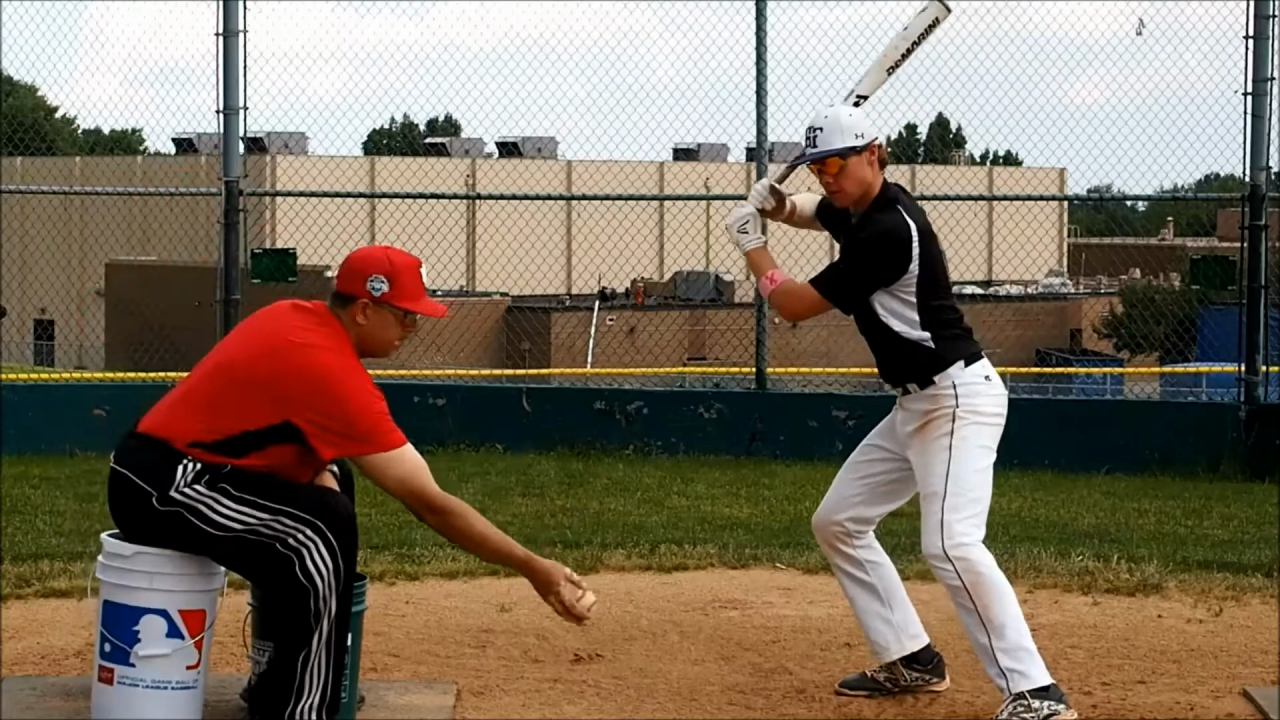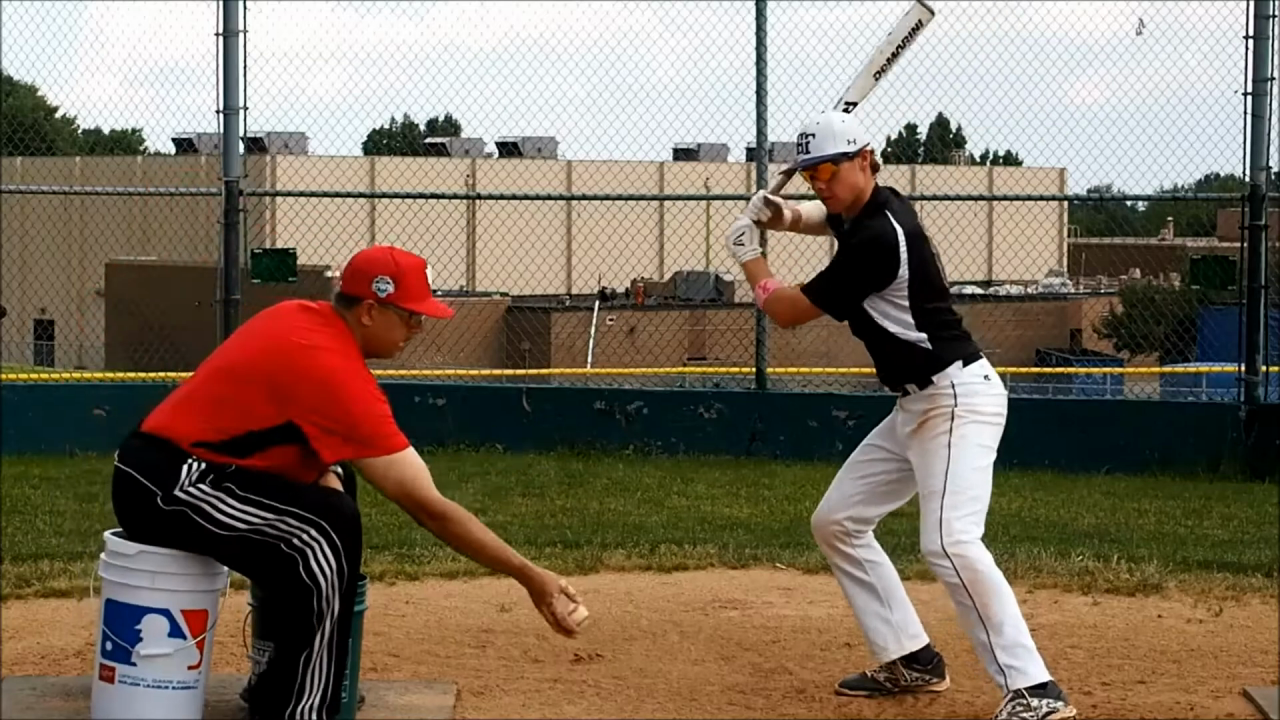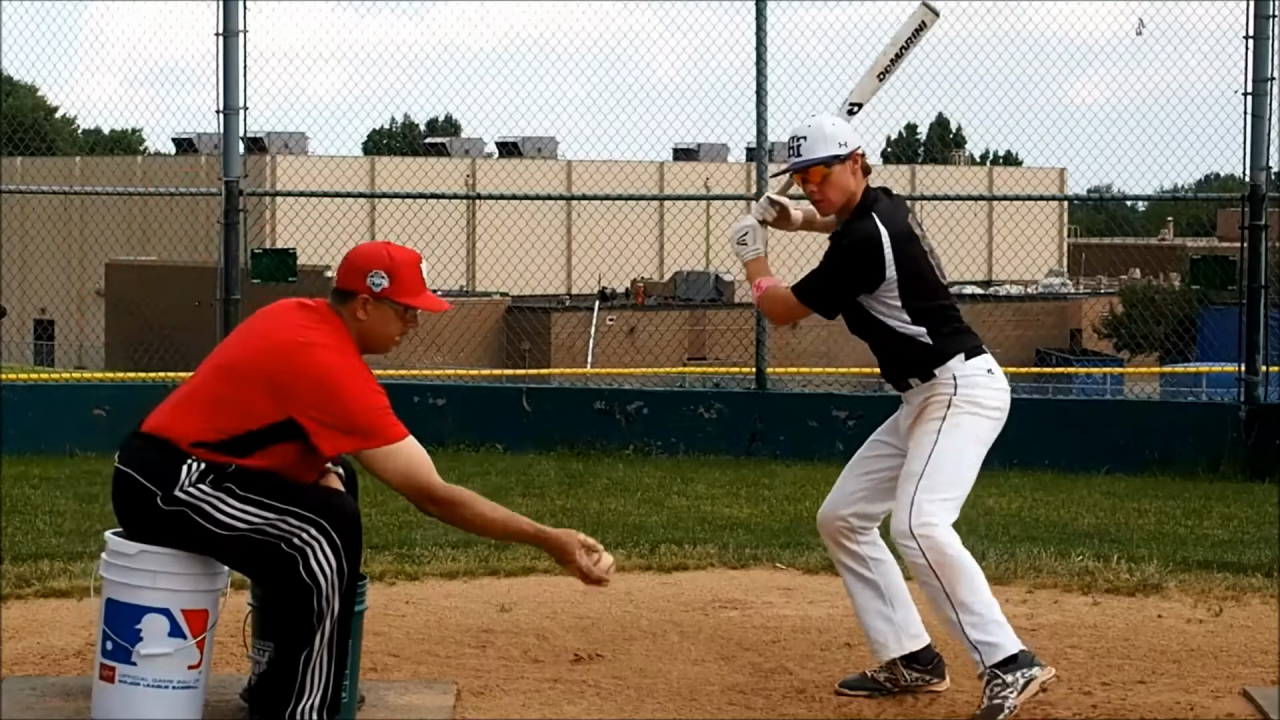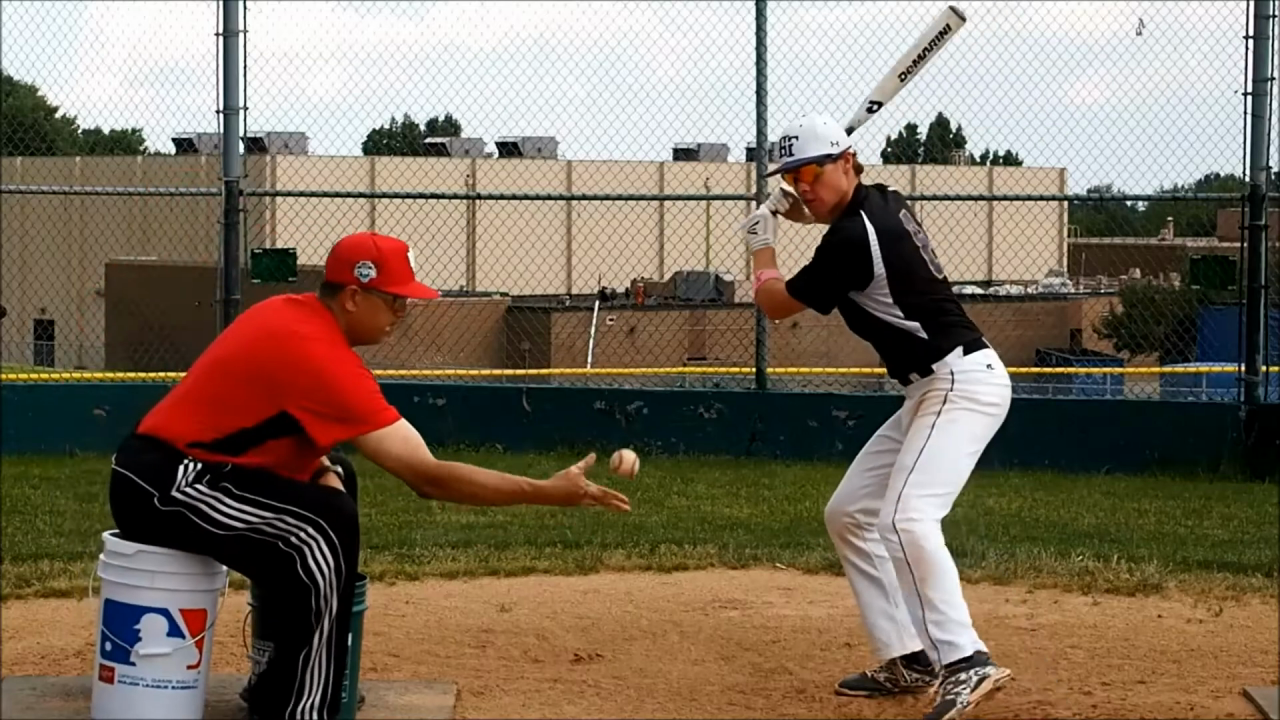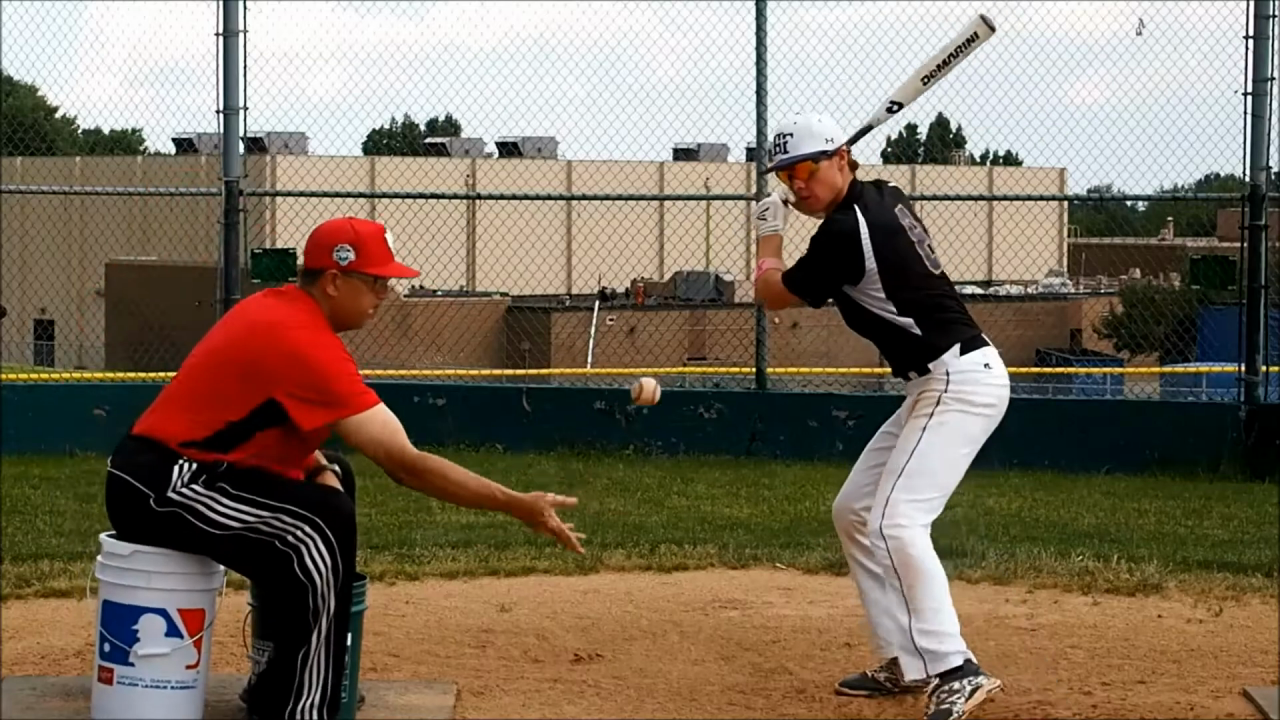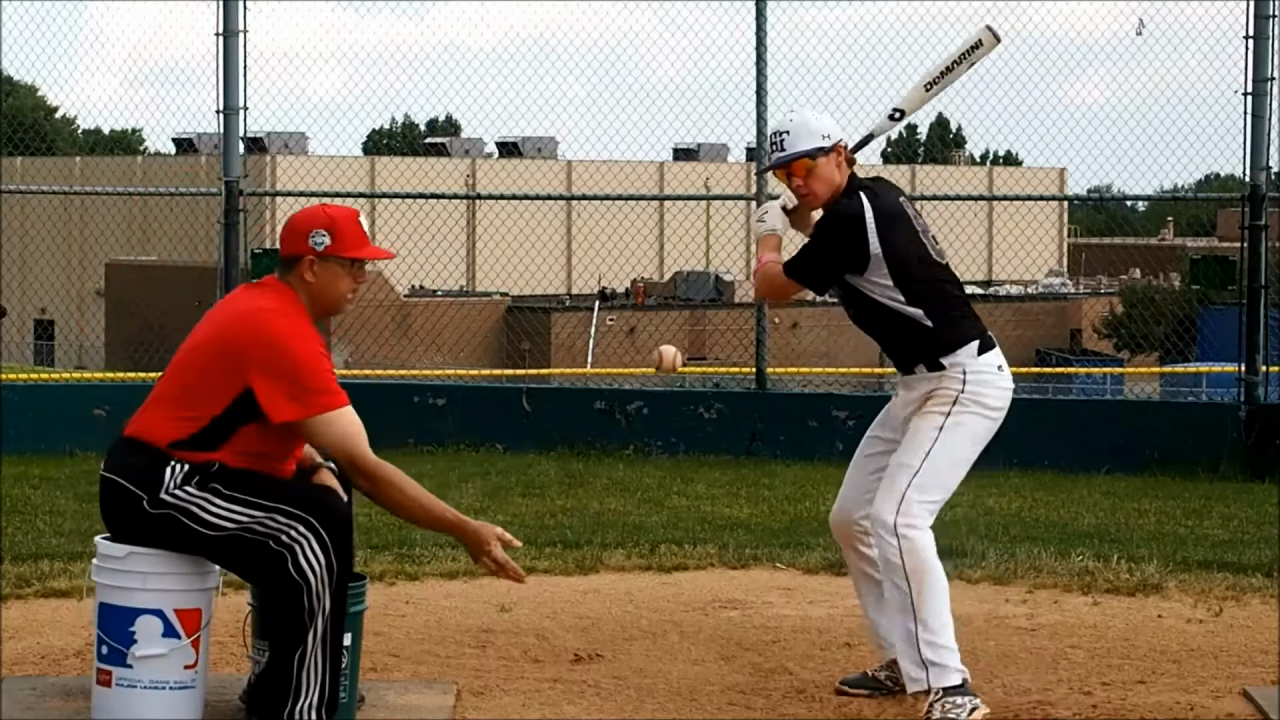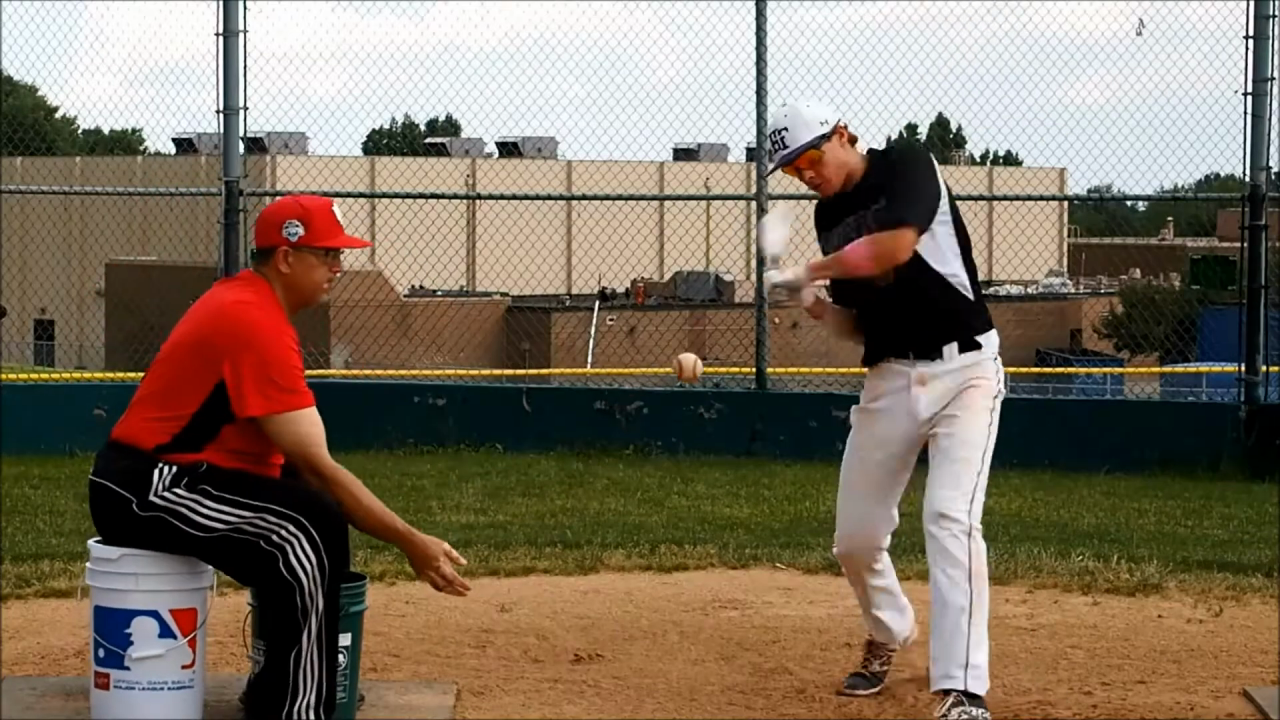
dt=0.1s
person 1, frame 1
left shoulder: (889, 230)
right shoulder: (866, 206)
left elbow: (795, 305)
right elbow: (812, 210)
left wrist: (751, 243)
right wrist: (776, 205)
left hip: (958, 396)
right hip: (917, 403)
left knee: (950, 543)
right knee: (837, 521)
right ankle: (912, 659)
person 1, frame 2
left shoulder: (879, 236)
right shoulder: (865, 210)
left elbow: (787, 312)
right elbow: (824, 218)
left wrist: (747, 253)
right wrist: (778, 215)
left hip: (957, 397)
right hip: (917, 404)
left knee: (949, 541)
right knee: (836, 522)
right ankle: (911, 658)
person 1, frame 3
left shoulder: (864, 240)
right shoulder: (873, 209)
left elbow: (779, 311)
right elbow: (833, 219)
left wrist: (751, 252)
right wrist: (784, 214)
left hip: (962, 389)
right hip: (928, 397)
left knee: (918, 523)
right knee: (841, 518)
left ankle: (1008, 662)
right ankle: (911, 658)
person 1, frame 4
left shoulder: (854, 237)
right shoulder: (878, 199)
left elbow: (776, 304)
left wrist: (760, 243)
right wrist: (788, 208)
left hip: (961, 384)
right hip: (933, 389)
left knee: (903, 517)
right knee: (847, 513)
left ankle: (964, 661)
right ankle: (909, 658)
person 1, frame 5
left shoulder: (847, 229)
right shoulder: (876, 196)
left elbow: (771, 294)
left wrist: (767, 232)
right wrist: (794, 204)
left hip: (960, 380)
right hip: (929, 385)
left knee: (893, 516)
right knee: (852, 513)
right ankle: (906, 660)
person 1, frame 6
left shoulder: (850, 217)
right shoulder: (872, 195)
left elbow: (771, 288)
left wrist: (768, 232)
right wrist: (799, 215)
left hip: (964, 380)
right hip: (924, 385)
left knee: (898, 519)
right knee: (851, 518)
right ankle: (906, 659)
person 1, frame 7
left shoulder: (908, 164)
right shoulder: (830, 215)
left elbow: (892, 247)
right elbow: (845, 319)
left wrist: (806, 271)
right wrist: (814, 296)
left hip: (967, 370)
right hip: (891, 379)
left knee: (951, 521)
right knee: (860, 531)
right ankle: (887, 632)
person 2, frame 1
left shoulder: (295, 316)
right shoulder: (333, 372)
right elbow: (431, 503)
left wrist: (314, 469)
right wrist: (535, 568)
left hip: (174, 470)
right hip: (160, 489)
left knee: (326, 485)
right knee: (324, 528)
person 2, frame 2
left shoulder: (298, 316)
right shoulder: (338, 374)
right elbow: (429, 507)
left wrist: (319, 471)
right wrist: (530, 576)
left hip: (177, 469)
right hip: (164, 486)
left knee: (329, 485)
right knee: (327, 528)
person 2, frame 3
left shoulder: (298, 315)
right shoulder: (334, 368)
right elbow: (430, 496)
left wrist: (320, 469)
right wrist: (547, 540)
left hip: (176, 471)
right hip: (165, 487)
left knee: (328, 490)
right knee: (330, 527)
person 2, frame 4
left shoulder: (290, 311)
right shoulder: (323, 357)
right elbow: (429, 476)
left wrist: (318, 467)
right wrist: (548, 491)
left hip: (178, 472)
right hip: (163, 487)
left knee: (325, 493)
right knee: (324, 528)
person 2, frame 5
left shoulder: (278, 305)
right shoulder: (307, 343)
right elbow: (407, 462)
left wrist: (316, 466)
right wrist: (519, 505)
left hip: (180, 476)
right hip: (160, 489)
left knee: (322, 494)
right knee: (319, 529)
person 2, frame 6
left shoulder: (260, 299)
right shoulder: (286, 332)
right elbow: (363, 467)
left wrist: (315, 466)
right wrist: (466, 531)
left hip: (174, 473)
right hip: (153, 487)
left knee: (322, 487)
right knee: (316, 526)
person 2, frame 7
left shoulder: (244, 298)
right shoulder: (260, 325)
left elbow: (253, 418)
right elbow: (316, 468)
left wrist: (318, 472)
right wrist: (410, 542)
left hip: (165, 478)
right hip: (144, 492)
left knee: (323, 504)
right knee: (310, 522)
